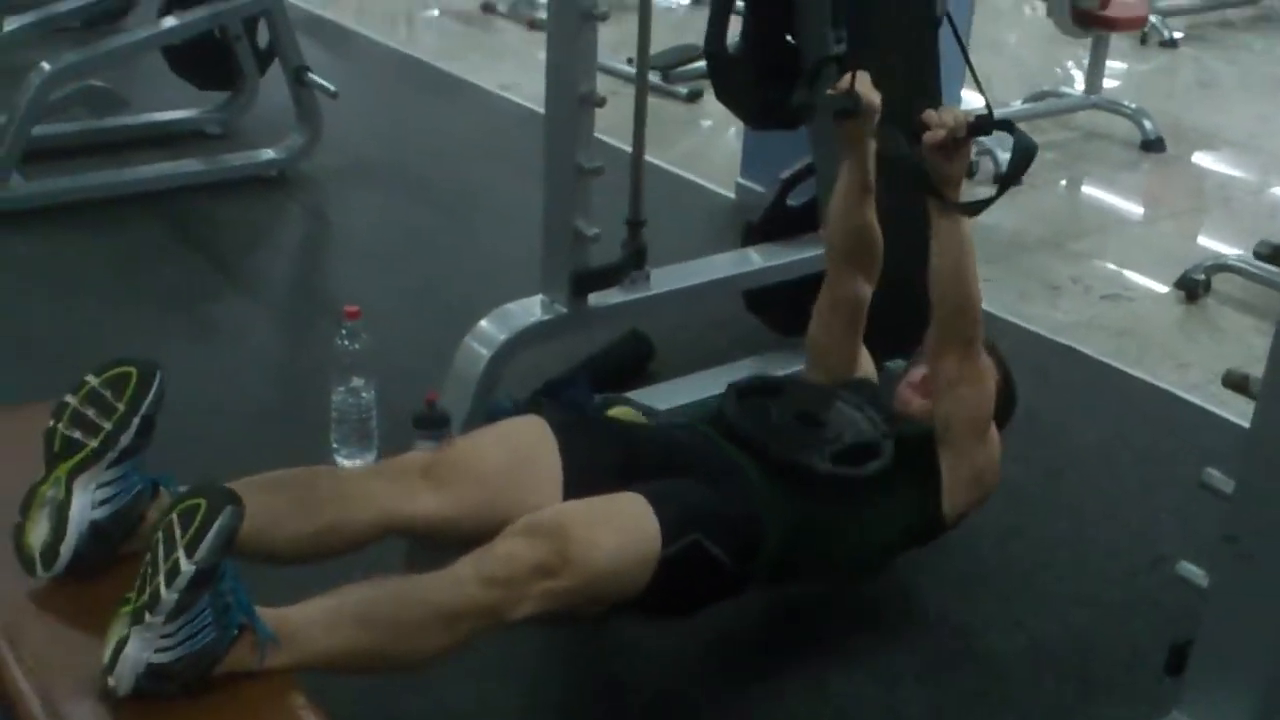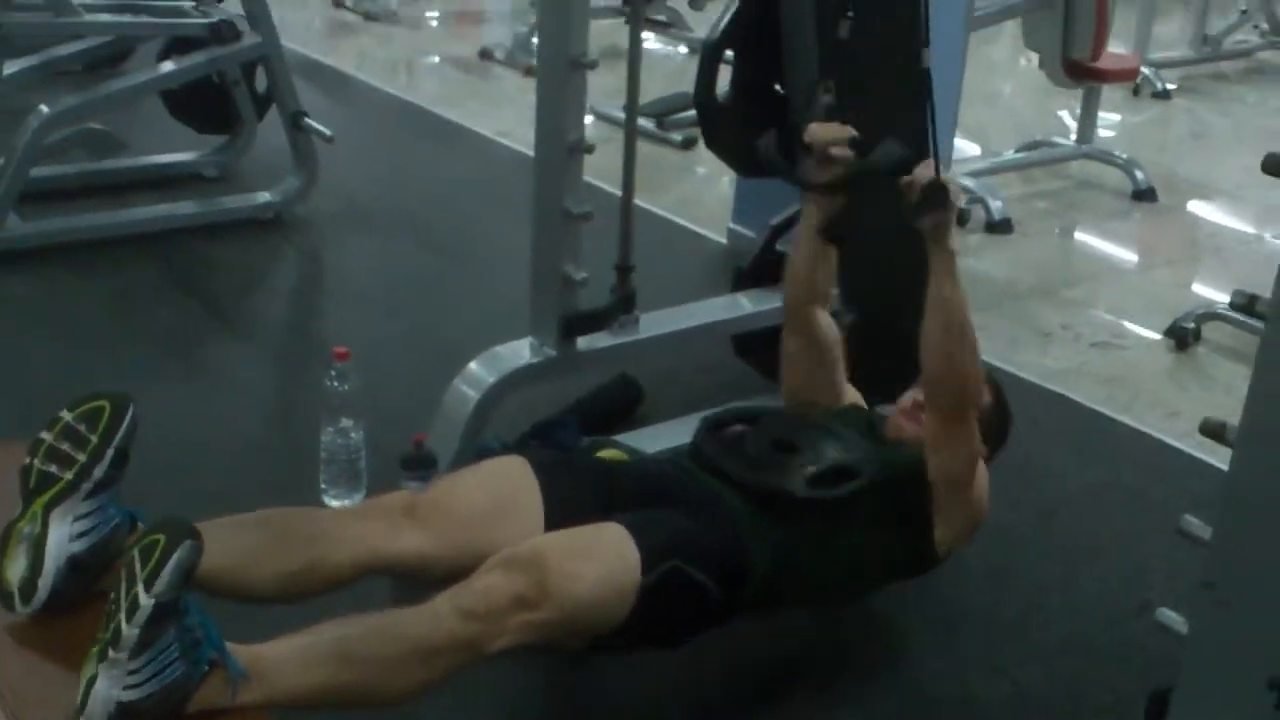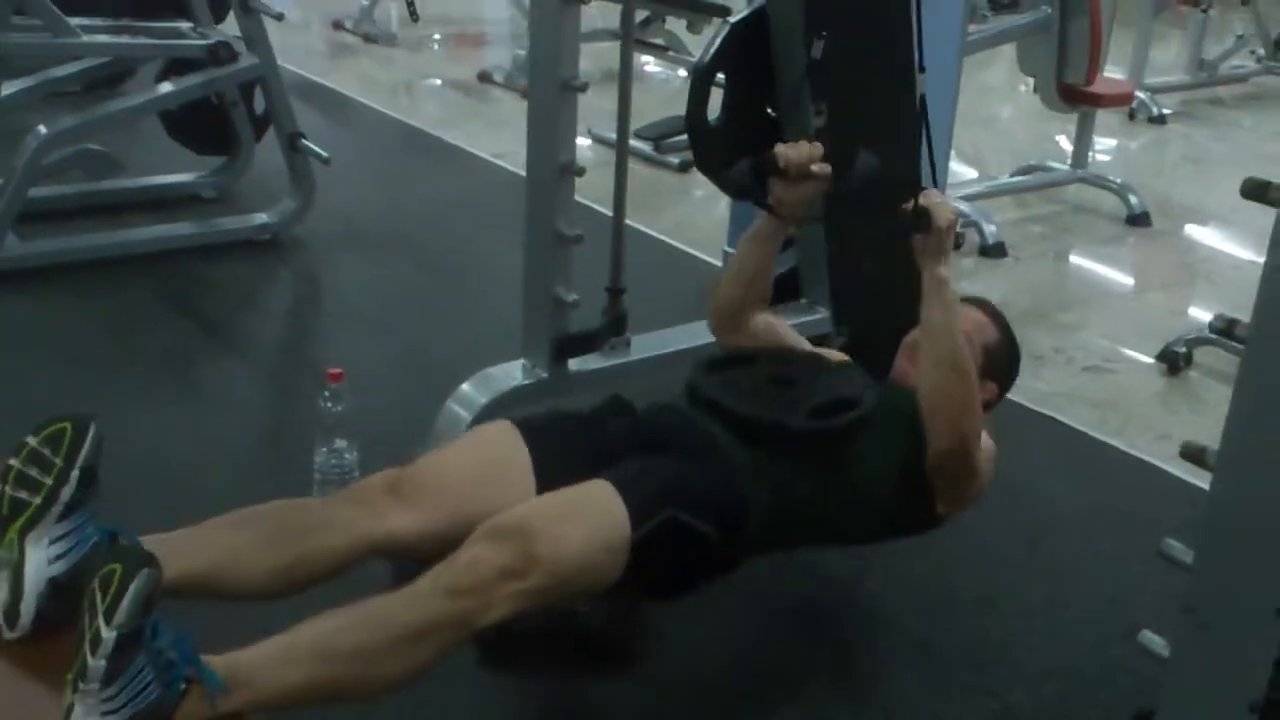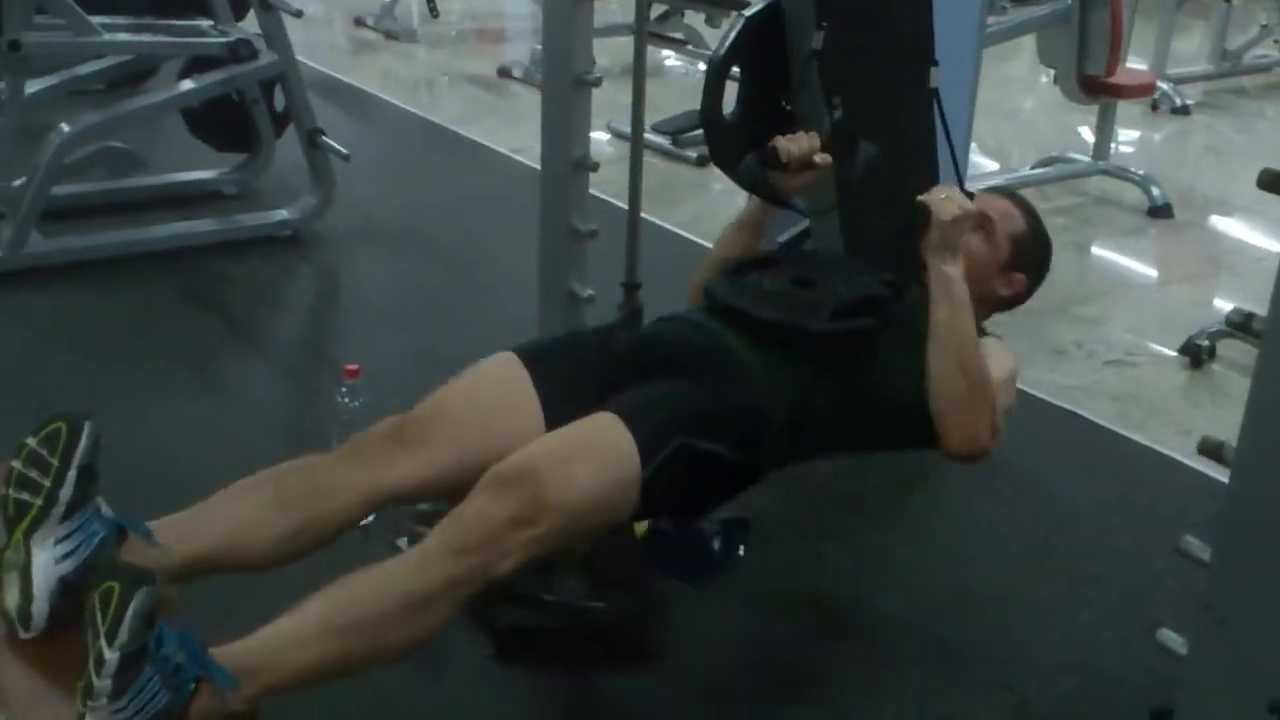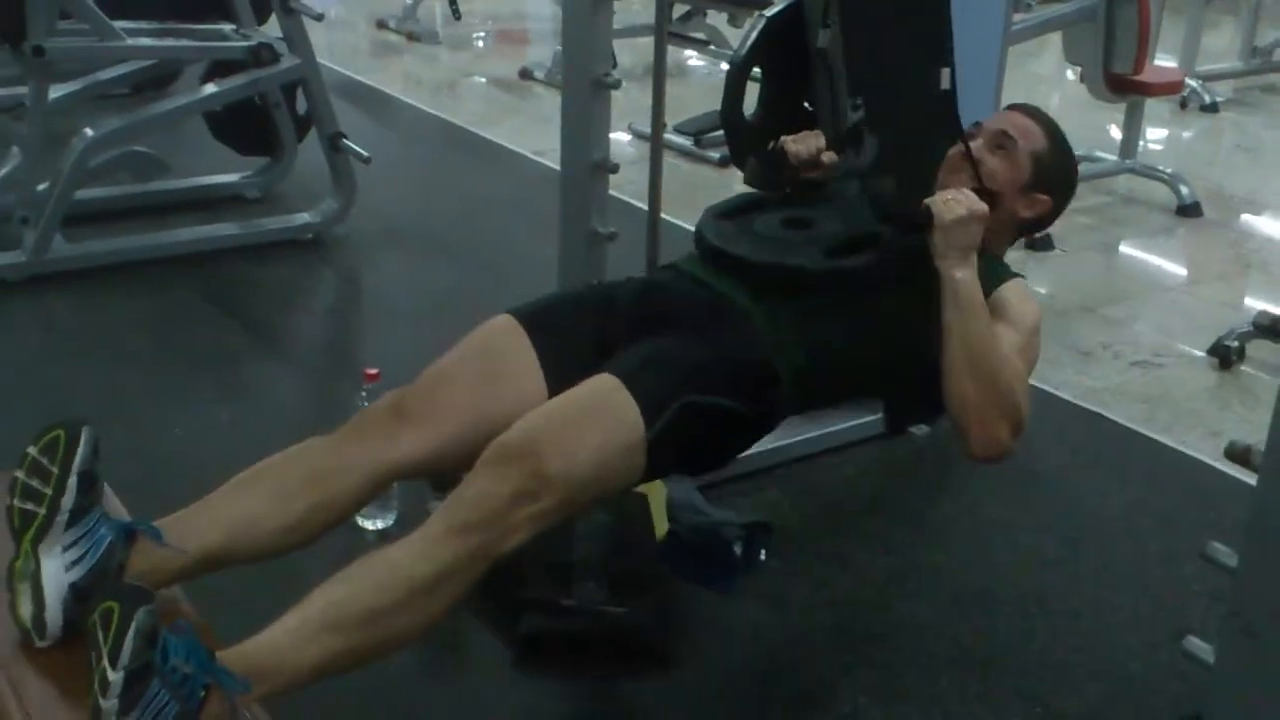
dt=0.2s
person 1, frame 1
left shoulder: (957, 466)
right shoulder: (854, 392)
left elbow: (960, 341)
right elbow: (849, 277)
left wrist: (946, 193)
right wrist: (859, 149)
left hip: (739, 512)
right hip: (667, 445)
left knee: (529, 561)
right knee: (423, 481)
left ankle: (230, 645)
right ankle: (128, 511)
person 1, frame 2
left shoulder: (946, 502)
right shoulder: (845, 421)
left elbow: (956, 397)
right elbow: (806, 318)
left wrist: (938, 244)
right wrist: (825, 196)
left hip: (724, 544)
right hip: (651, 479)
left knee: (510, 595)
right knee: (404, 521)
right ankle: (102, 547)
person 1, frame 3
left shoulder: (954, 468)
right shoulder: (849, 382)
left elbow: (951, 430)
right elbow: (734, 319)
left wrist: (934, 270)
right wrist: (781, 210)
left hip: (720, 491)
right hip: (647, 430)
left knee: (496, 566)
right knee: (390, 499)
right ankle: (84, 559)
person 1, frame 4
left shoulder: (981, 377)
left elbow: (968, 433)
right elbow: (710, 289)
left wrist: (945, 261)
right wrist: (774, 195)
left hip: (730, 403)
right hip: (657, 346)
left knee: (503, 516)
right knee: (395, 448)
right ankle: (106, 552)
person 1, frame 5
left shoulder: (1005, 304)
left elbow: (990, 433)
left wrist: (958, 267)
right wrist: (783, 178)
left hip: (731, 358)
right hip: (662, 295)
left knee: (502, 496)
right knee: (394, 425)
right ankle: (115, 557)
